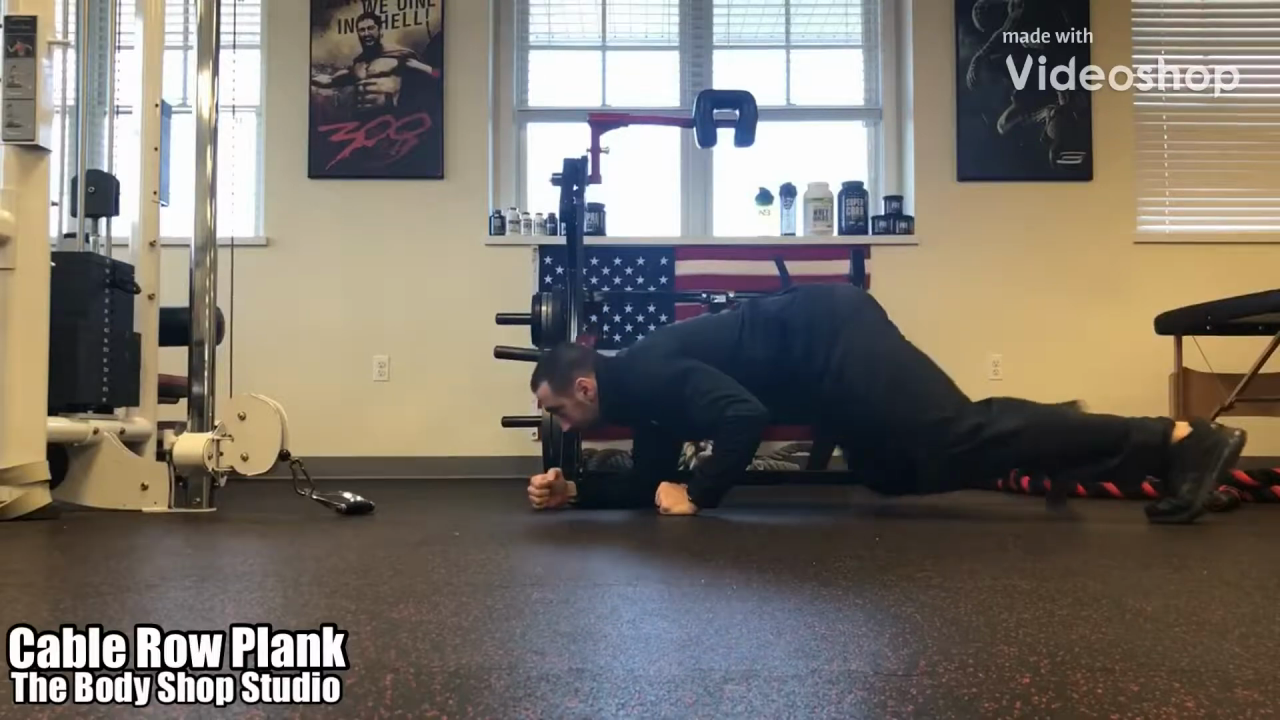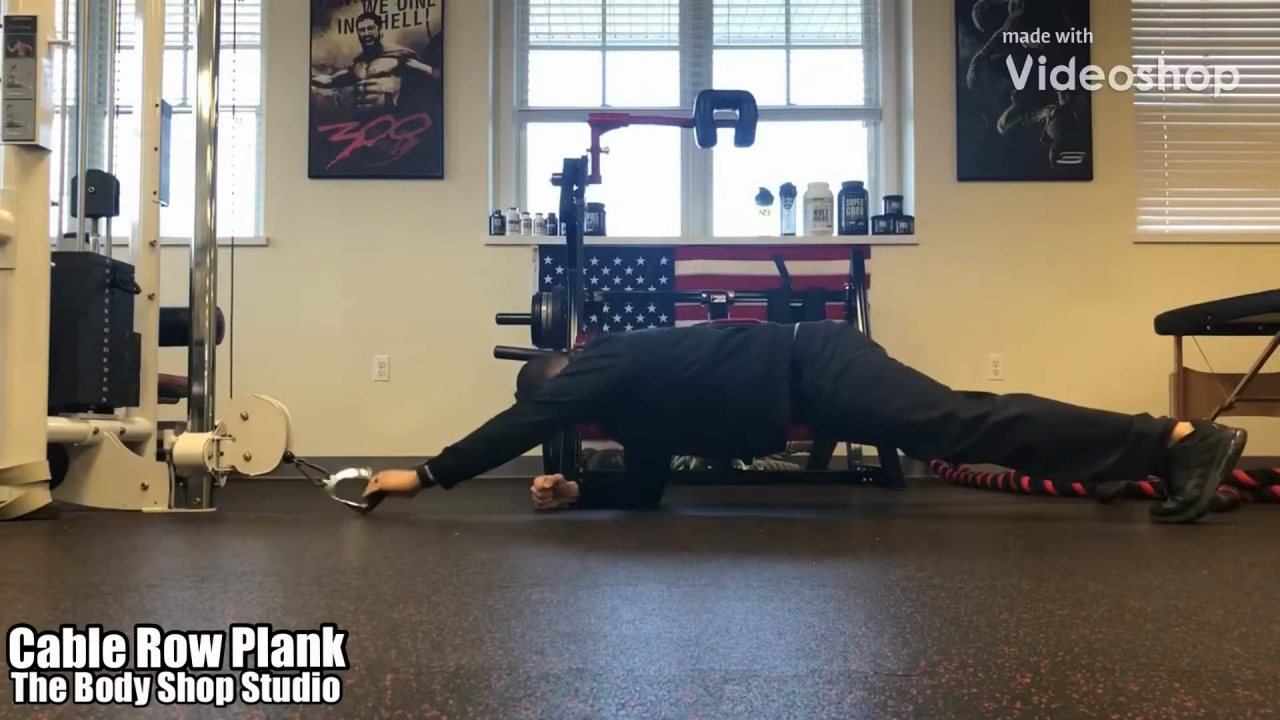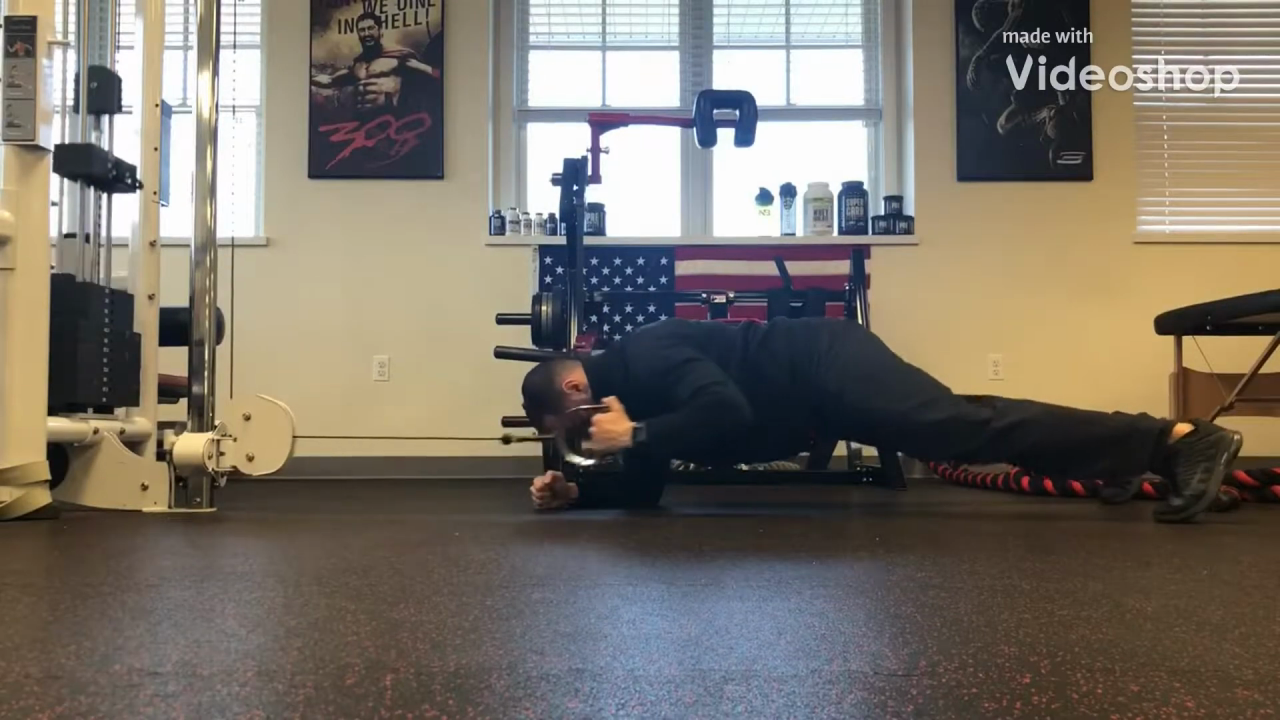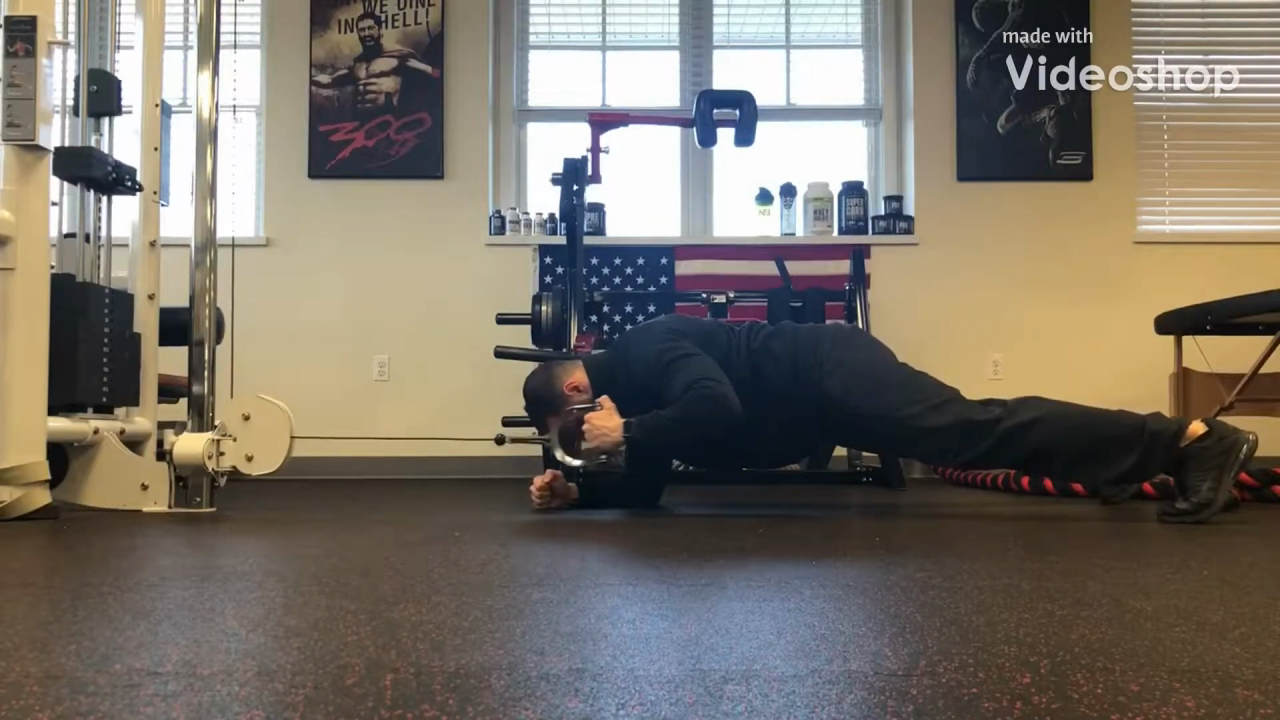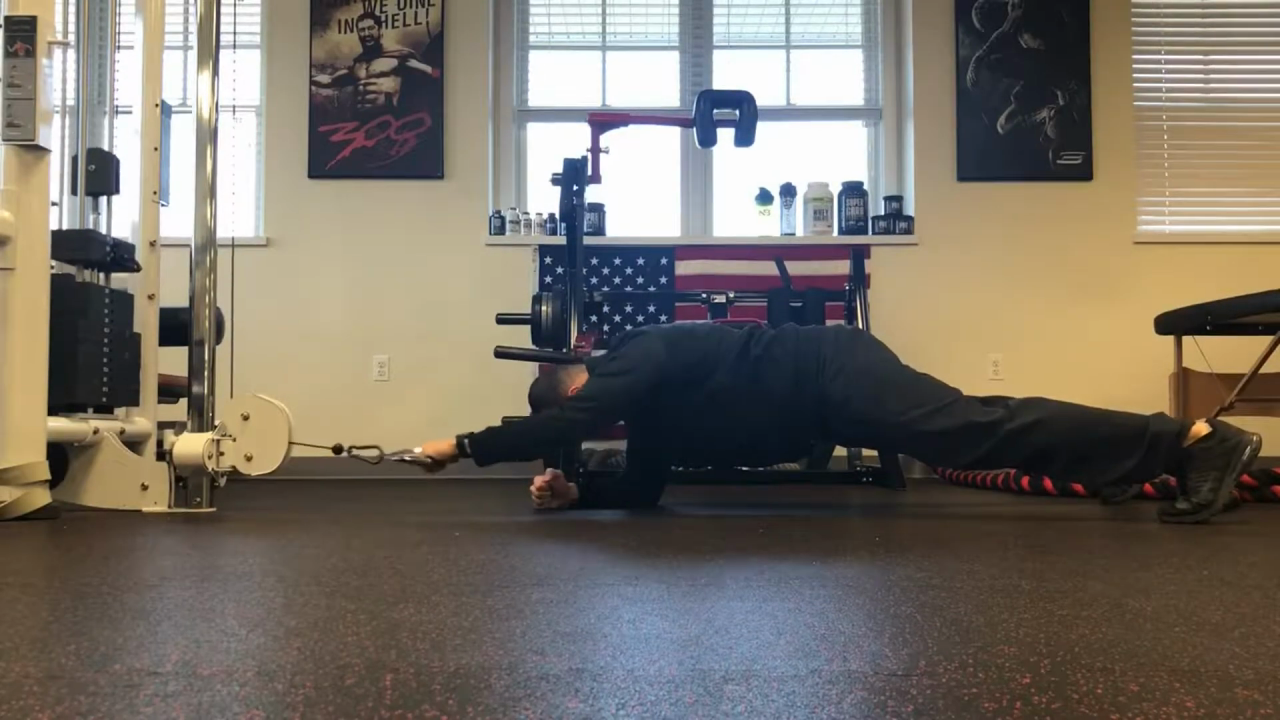
dt=1s
person 1, frame 1
left shoulder: (651, 371)
right shoulder: (641, 397)
left elbow: (747, 418)
right elbow: (652, 479)
left wrist: (697, 496)
right wrist: (575, 489)
left hip: (831, 333)
right hip: (828, 349)
left knee: (962, 435)
right knee: (896, 474)
left ankle: (1178, 439)
right ankle: (1061, 438)
person 1, frame 2
left shoulder: (607, 365)
right shoulder: (628, 395)
left elbow: (527, 422)
right elbow: (646, 488)
left wrist: (425, 473)
right wrist: (577, 489)
left hip: (815, 368)
right hip: (809, 383)
left knee: (963, 426)
right knee: (960, 431)
left ankle: (1177, 438)
right ankle: (1160, 446)
person 1, frame 3
left shoulder: (645, 358)
right shoulder: (626, 392)
left elbow: (728, 409)
right elbow: (644, 488)
left wrist: (636, 435)
right wrist: (575, 490)
left hip: (831, 366)
right hip: (822, 388)
left knee: (966, 427)
right knee: (961, 429)
left ankle: (1177, 439)
right ankle: (1127, 449)
person 1, frame 4
left shoulder: (647, 350)
right shoulder: (631, 392)
left elbow: (719, 408)
right elbow: (644, 487)
left wrist: (625, 432)
right wrist: (574, 491)
left hip: (833, 373)
right hip: (825, 396)
left knee: (979, 430)
right knee: (975, 434)
left ankle: (1190, 438)
right ankle: (1168, 448)
person 1, frame 5
left shoulder: (638, 358)
right shoulder: (644, 402)
left elbow: (567, 420)
right elbow: (642, 488)
left wrist: (465, 446)
right wrist: (574, 490)
left hip: (834, 374)
right hip: (823, 393)
left knee: (983, 432)
right knee: (981, 434)
left ankle: (1194, 439)
right ankle: (1179, 445)
